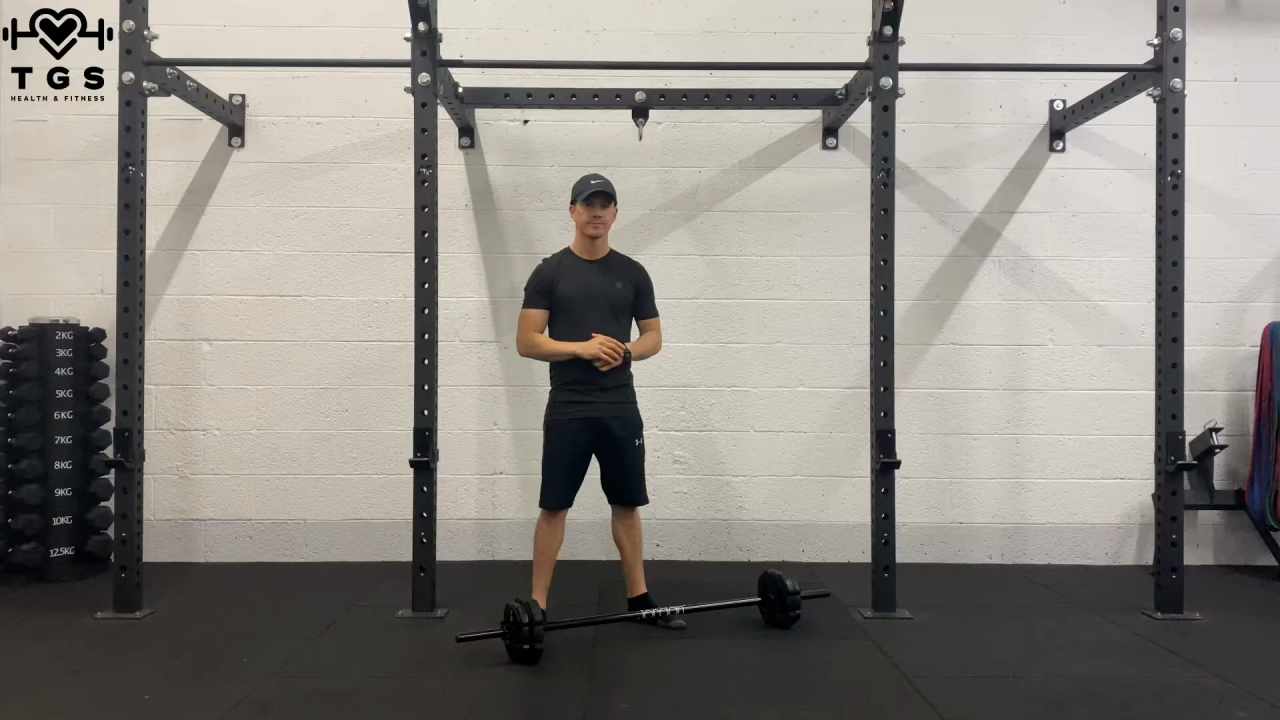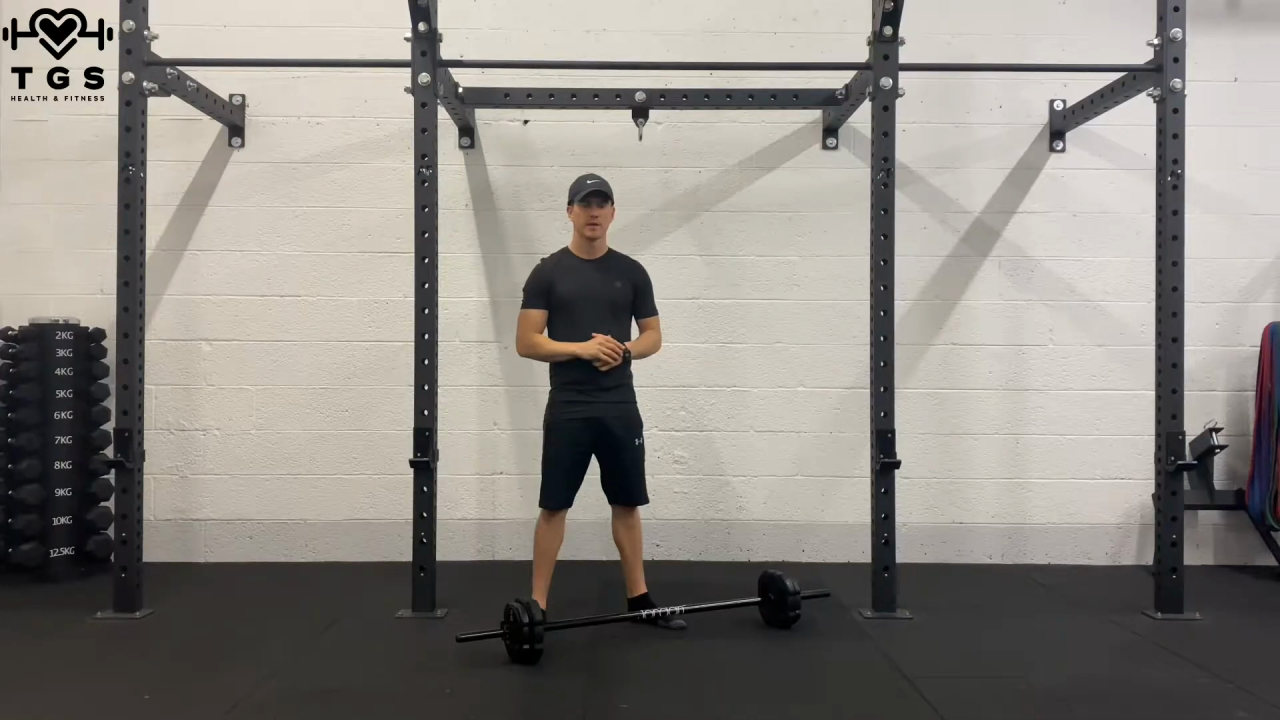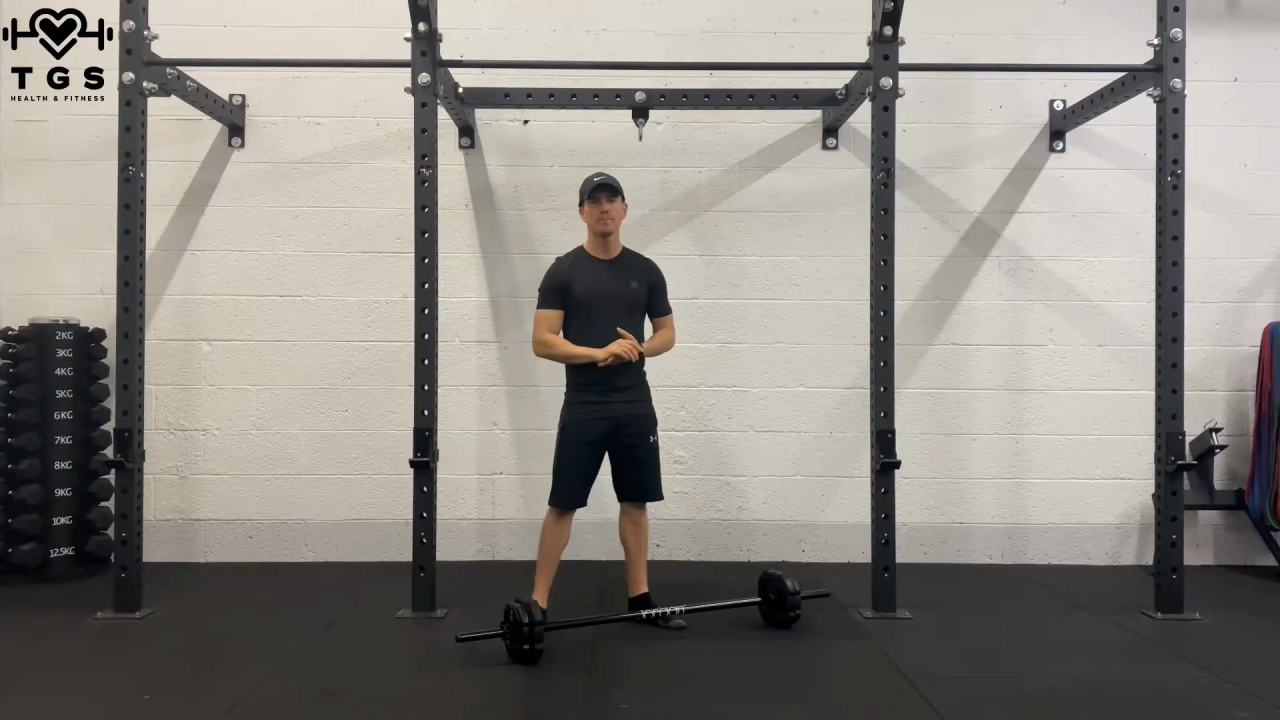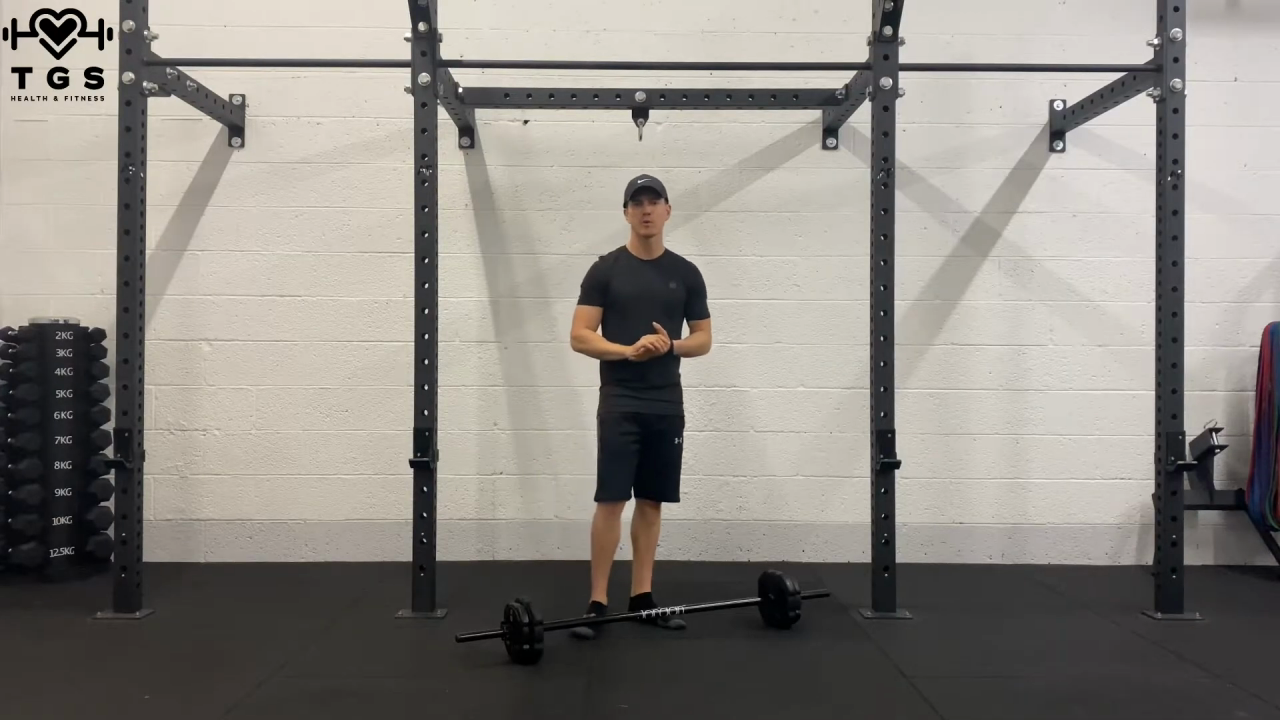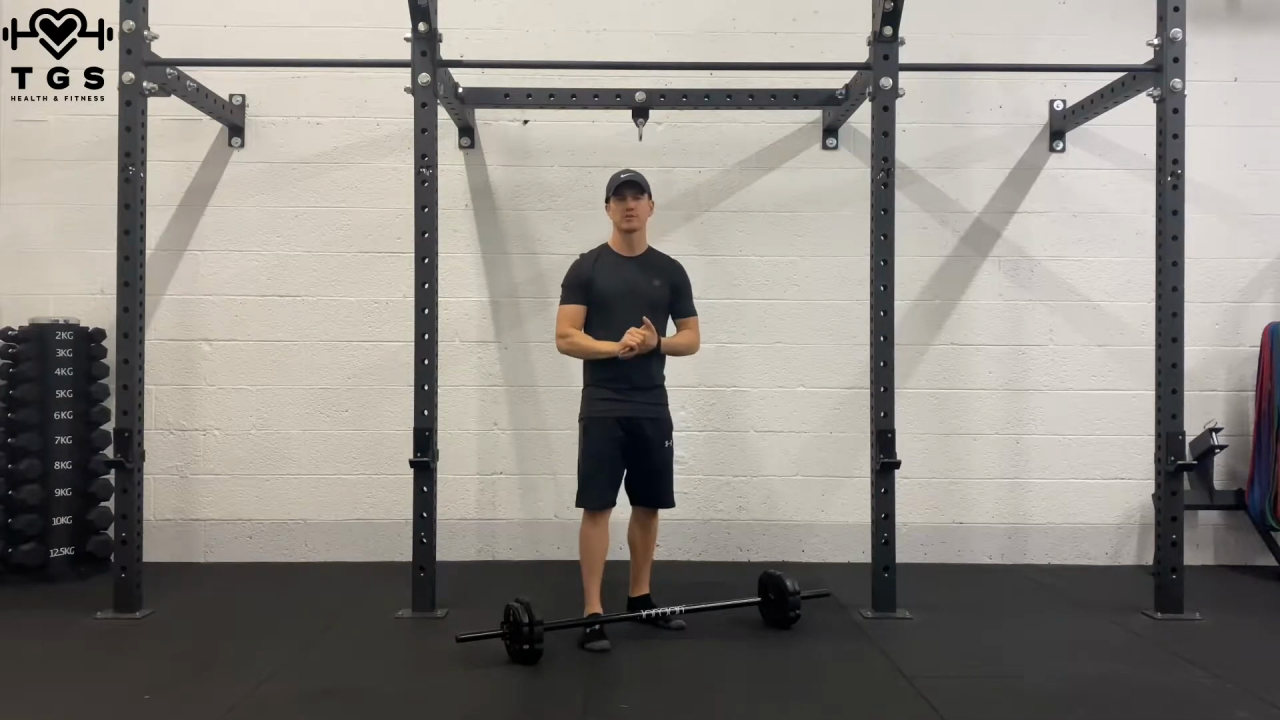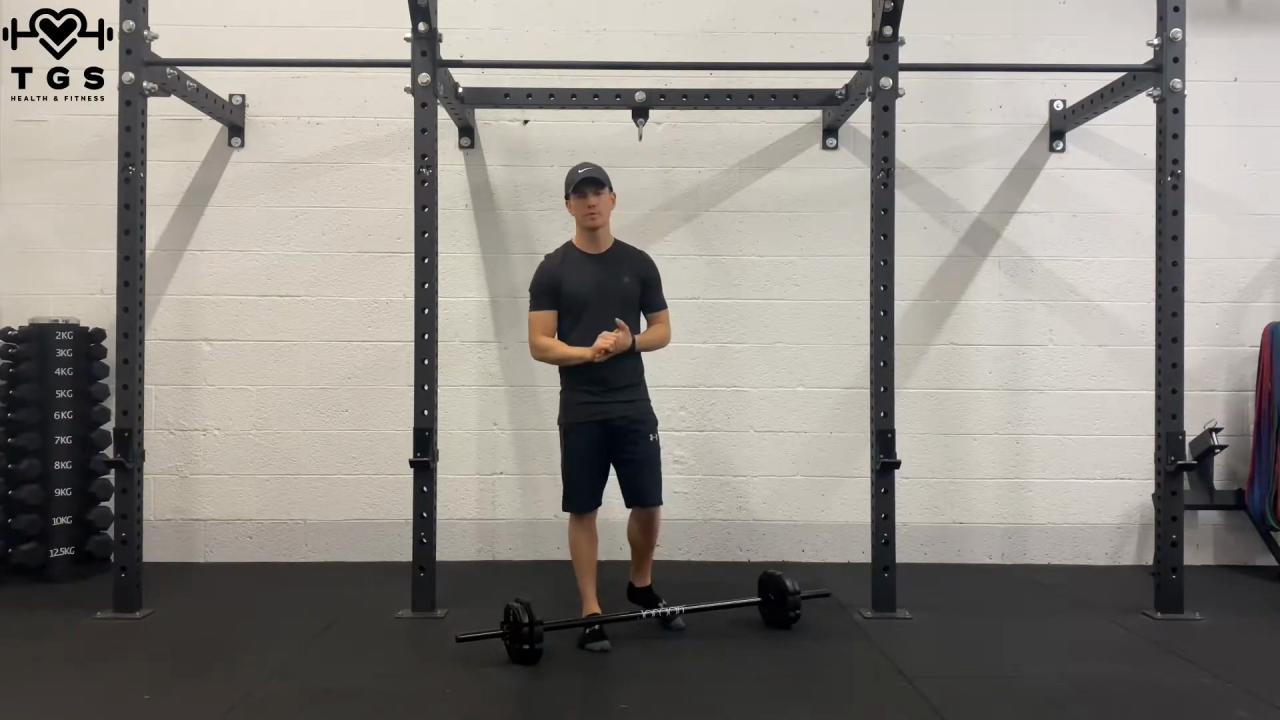
dt=0.7s
person 1, frame 1
left shoulder: (632, 273)
right shoulder: (550, 271)
left elbow: (654, 338)
right elbow: (526, 341)
left wrist: (624, 351)
right wrist: (582, 348)
left hip: (620, 407)
right hip: (568, 409)
left knee: (627, 503)
right knee: (554, 506)
left ankle: (638, 597)
right ankle: (537, 604)
person 1, frame 2
left shoulder: (631, 272)
right shoulder: (548, 272)
left elbow: (653, 336)
right elbow: (526, 342)
left wrist: (624, 349)
right wrist: (581, 348)
left hip: (620, 406)
right hip: (568, 408)
left knee: (627, 503)
right knee: (554, 506)
left ankle: (638, 597)
right ankle: (537, 604)
person 1, frame 3
left shoulder: (646, 271)
right shoulder: (564, 271)
left elbow: (667, 333)
right elbow: (542, 342)
left wrist: (640, 348)
right wrist: (597, 353)
left hip: (635, 405)
right hip: (584, 406)
left knee: (636, 501)
right knee: (563, 504)
left ankle: (639, 596)
right ankle: (538, 603)
person 1, frame 4
left shoulder: (685, 273)
right shoulder: (606, 269)
left elbow: (704, 338)
right elbow: (580, 336)
left wrist: (671, 345)
right wrist: (629, 350)
left hip: (667, 404)
right hip: (620, 401)
left knee: (651, 502)
right knee: (611, 500)
left ankle: (642, 595)
right ankle: (598, 600)
person 1, frame 5
left shoulder: (670, 270)
right shoulder: (586, 267)
left elbow: (691, 339)
right elbow: (565, 337)
left wrist: (655, 342)
right wrist: (616, 347)
left hip: (652, 406)
right hip: (603, 406)
left knee: (650, 505)
right knee: (597, 507)
left ankle: (639, 596)
right ankle: (593, 613)
person 1, frame 6
left shoulder: (638, 263)
right shoulder: (553, 269)
left elbow: (662, 330)
right elbow: (538, 344)
left wrist: (628, 342)
right wrist: (588, 352)
left hip: (633, 405)
right hip: (581, 411)
left knee: (648, 505)
right knee: (583, 511)
left ankle: (641, 586)
right ankle: (591, 612)
